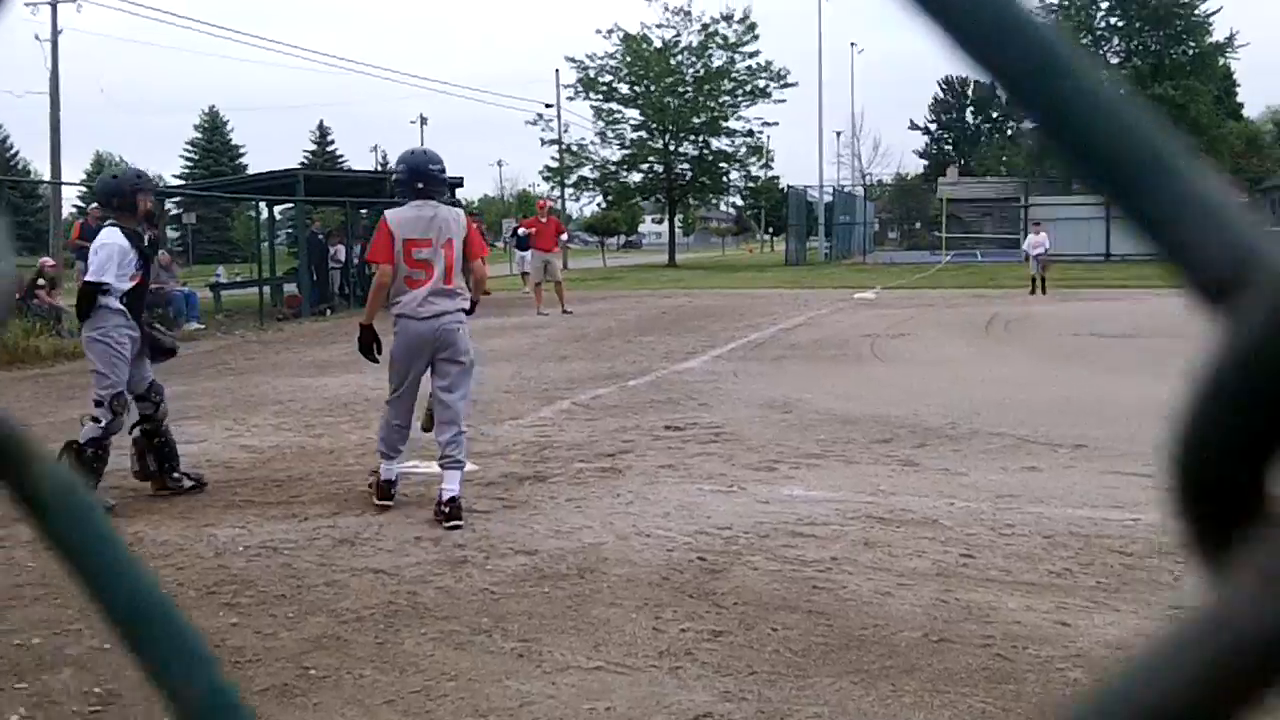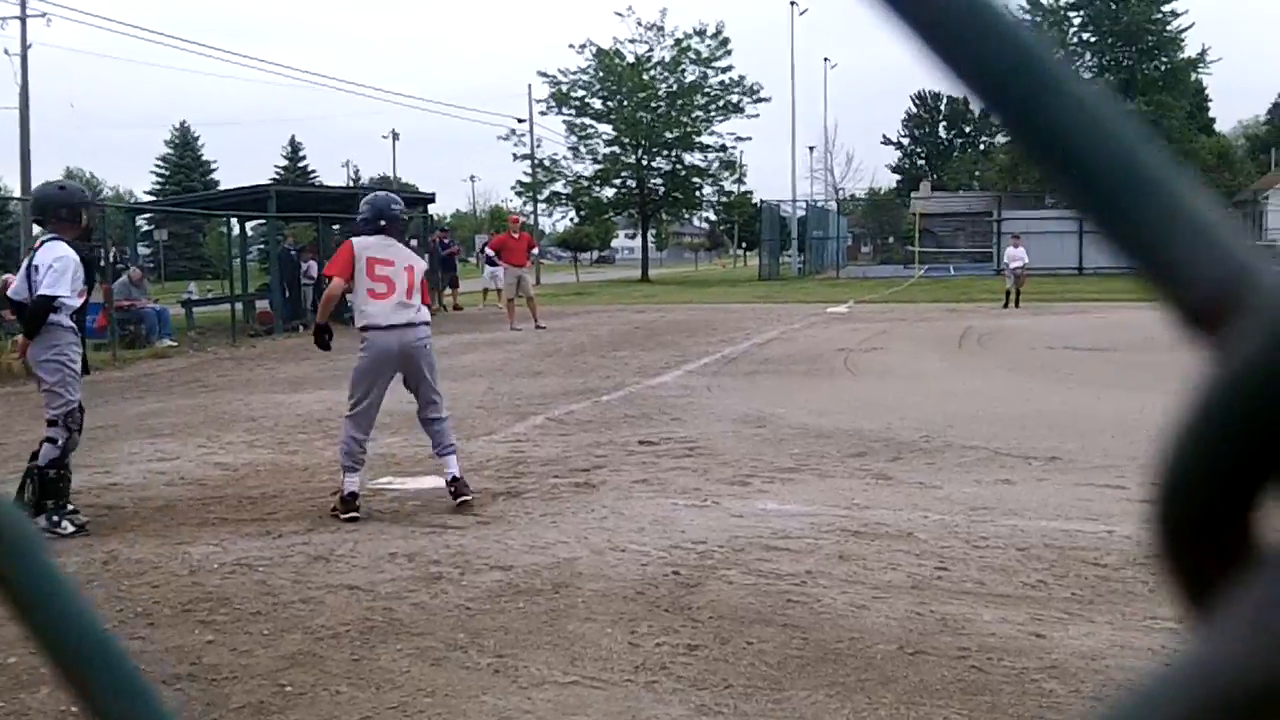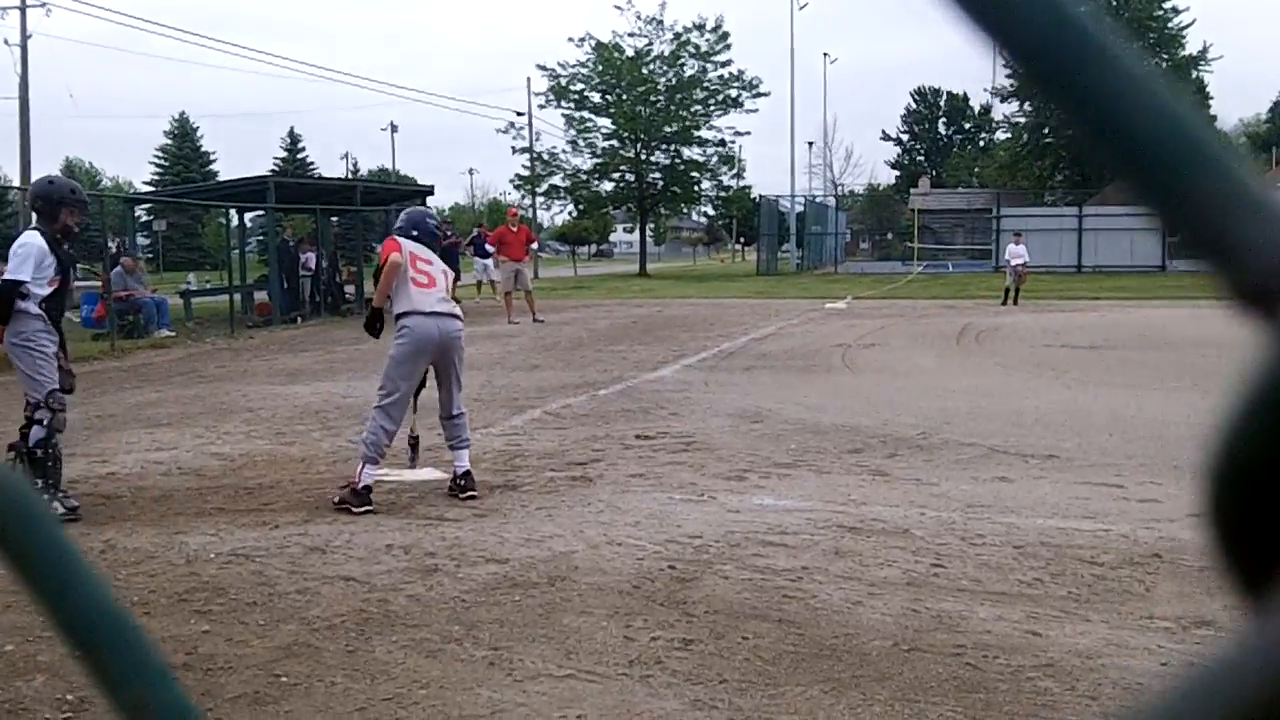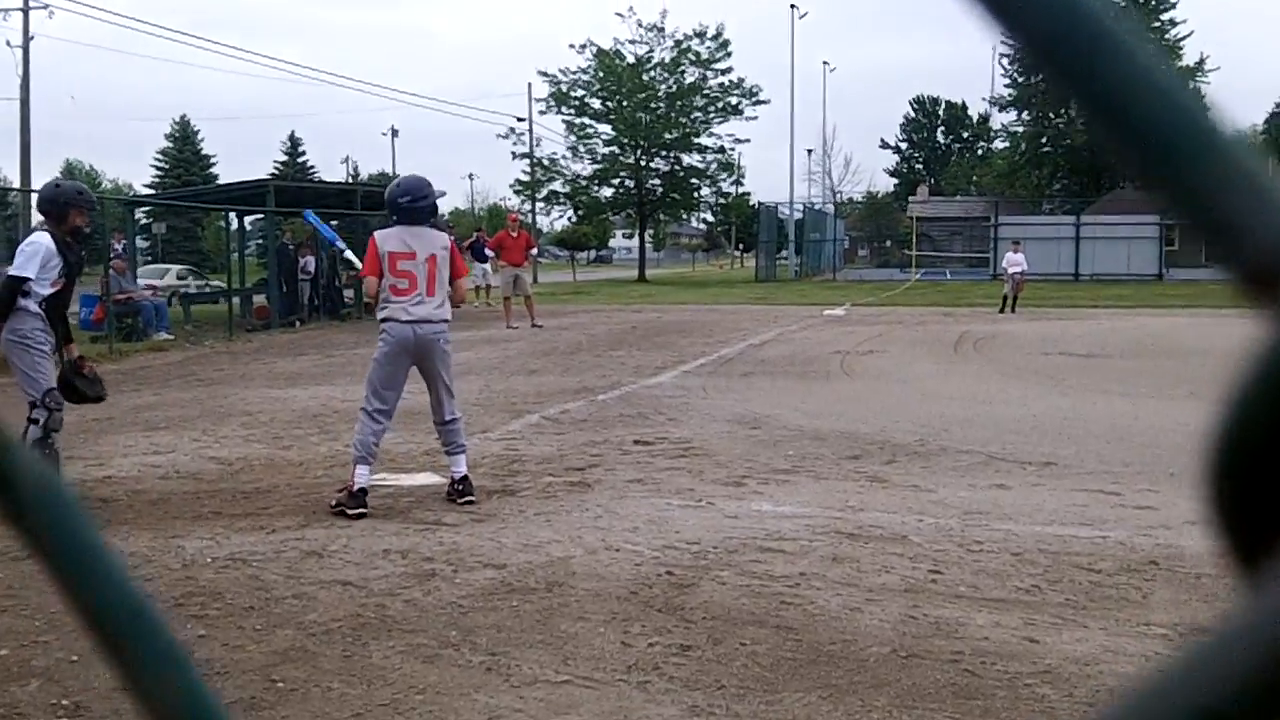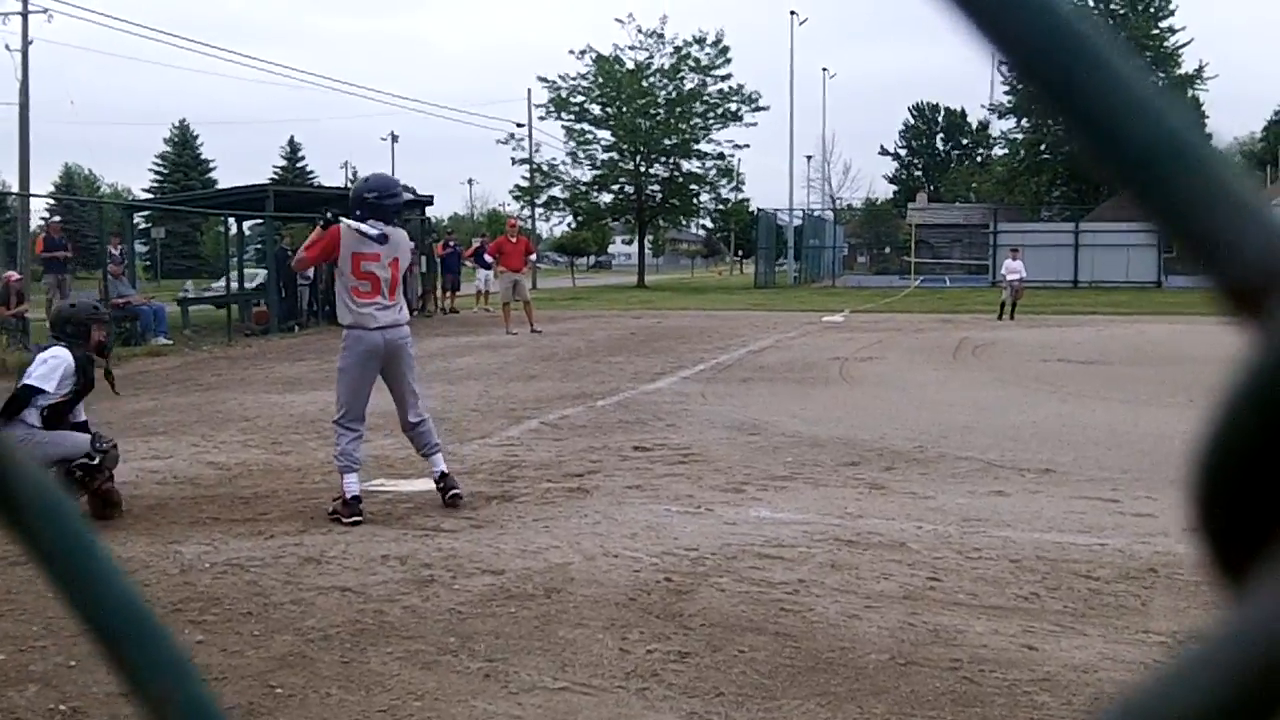
dt=0.5s
person 1, frame 1
left shoulder: (392, 220)
right shoulder: (458, 218)
left elbow: (384, 278)
right elbow: (480, 274)
left wrist: (366, 324)
right wrist: (471, 300)
left hip: (411, 324)
right hip: (452, 322)
left knee: (399, 405)
right knee: (451, 412)
left ankle: (386, 481)
right ankle: (451, 497)
person 1, frame 2
left shoulder: (355, 246)
right shoulder: (415, 259)
left elbow: (335, 288)
left wrist: (321, 322)
left hip: (377, 339)
right hip: (418, 334)
left knee: (358, 417)
right knee: (433, 410)
left ankle: (350, 495)
right ankle: (455, 480)
person 1, frame 3
left shoulder: (396, 244)
right shoulder: (441, 265)
left elbow: (392, 264)
left wrist: (376, 307)
right wrist: (421, 374)
left hip: (416, 326)
right hip: (452, 326)
left knee: (389, 406)
right knee: (452, 405)
left ankle: (362, 487)
right ankle: (463, 475)
person 1, frame 4
left shoulder: (380, 239)
right shoulder: (444, 241)
left elbow: (370, 291)
right elbow: (460, 295)
left hip: (395, 330)
right hip: (435, 330)
left knee: (375, 410)
right knee: (446, 407)
left ankle: (357, 490)
right ankle: (460, 481)
person 1, frame 5
left shoulder: (341, 233)
right shoulder: (402, 240)
left elbow: (299, 263)
left wrist: (322, 227)
left hip: (360, 336)
right hip: (398, 333)
left knee: (349, 419)
right knee: (413, 413)
left ankle: (350, 498)
right ankle: (444, 478)
person 2, frame 1
left shoulder: (129, 237)
right shoulder: (114, 239)
right elbow: (91, 287)
right wrist: (86, 320)
left hip: (128, 330)
right hip: (110, 330)
left knee: (151, 400)
right knee: (110, 407)
left ankle: (165, 475)
person 2, frame 2
left shoulder: (42, 250)
right shoulder: (64, 254)
left elbow: (15, 298)
right elbow: (45, 302)
left wrist: (30, 334)
right wrist: (28, 336)
left hip: (49, 343)
right hip: (59, 343)
left knee: (69, 419)
right knee: (63, 423)
left ankle: (47, 497)
right ankle: (48, 509)
person 2, frame 3
left shoulder: (53, 245)
right shoulder: (33, 241)
left wrist: (59, 348)
left hip: (43, 334)
right hip: (29, 333)
left knee: (41, 407)
right knee: (49, 407)
left ankle: (36, 484)
right ankle: (44, 491)
person 2, frame 4
left shoulder: (66, 247)
right shoulder: (40, 242)
left wrist: (70, 348)
left hip: (43, 334)
right hip: (27, 330)
left knee: (46, 404)
right knee: (47, 404)
person 2, frame 5
left shoulder: (79, 363)
right shoulder: (62, 358)
left elbow: (77, 421)
right elbow: (22, 395)
left hip: (33, 433)
right hip: (21, 436)
left knee: (82, 435)
right knee: (106, 450)
